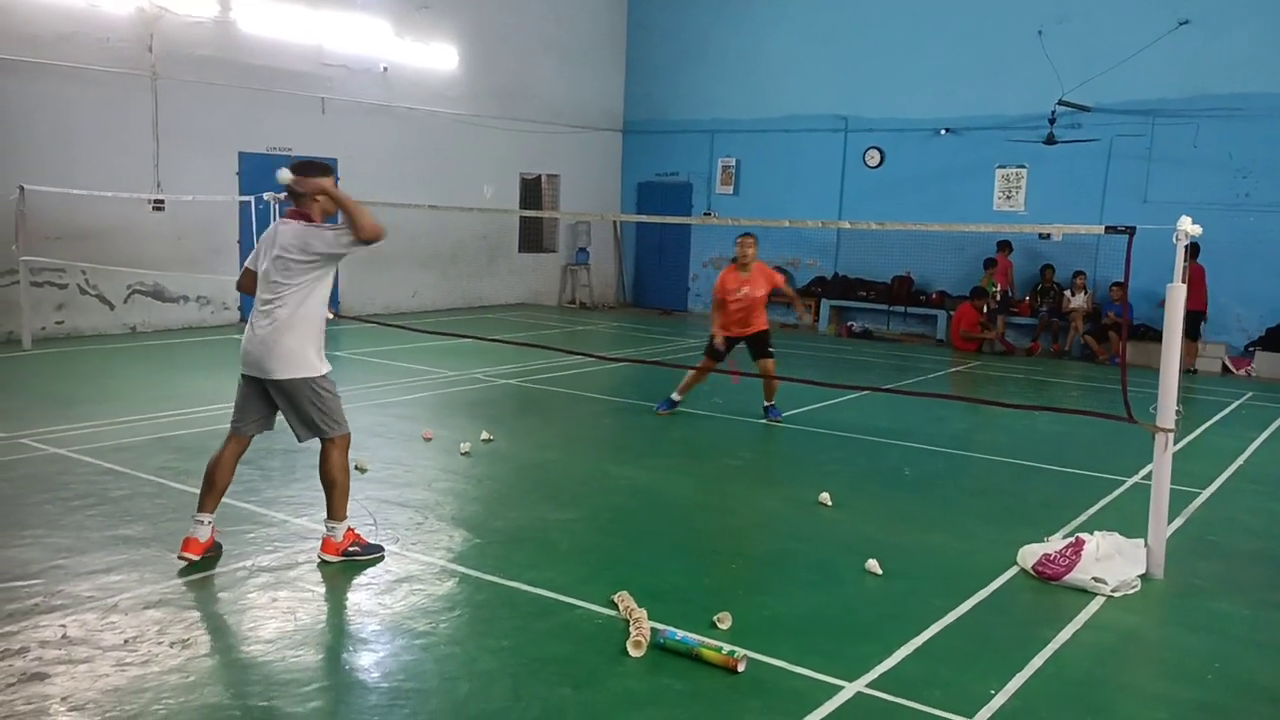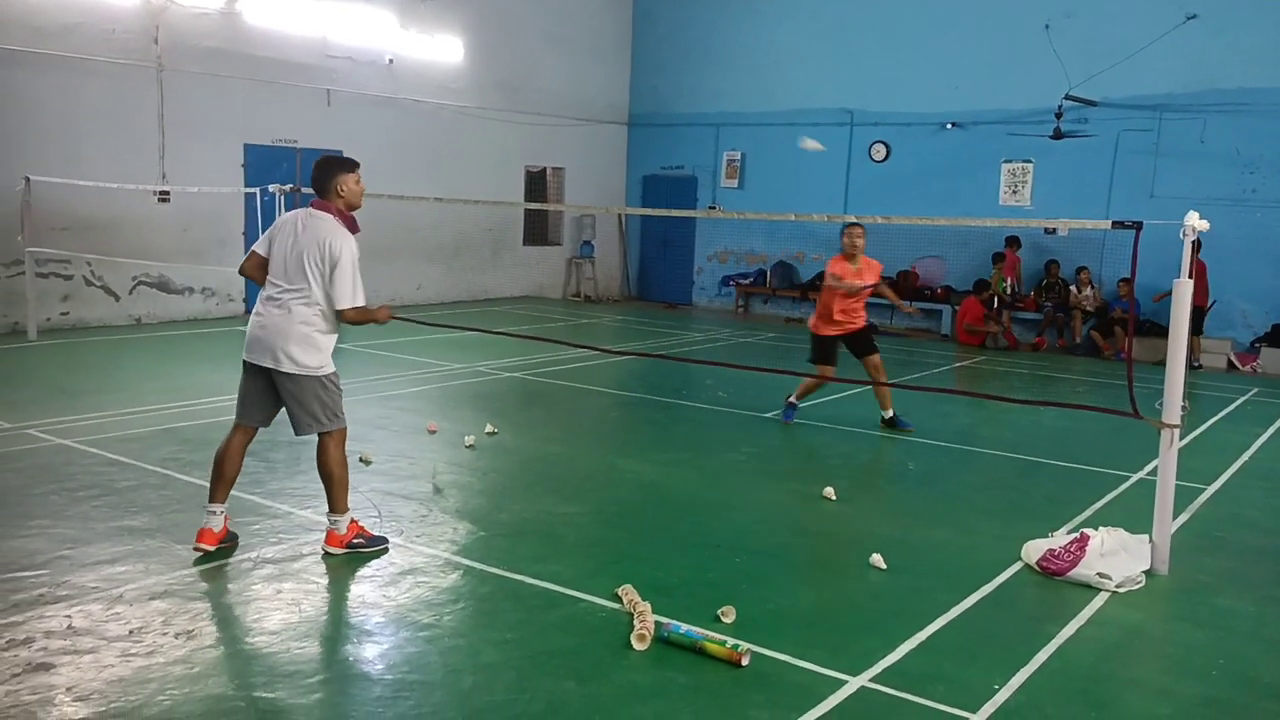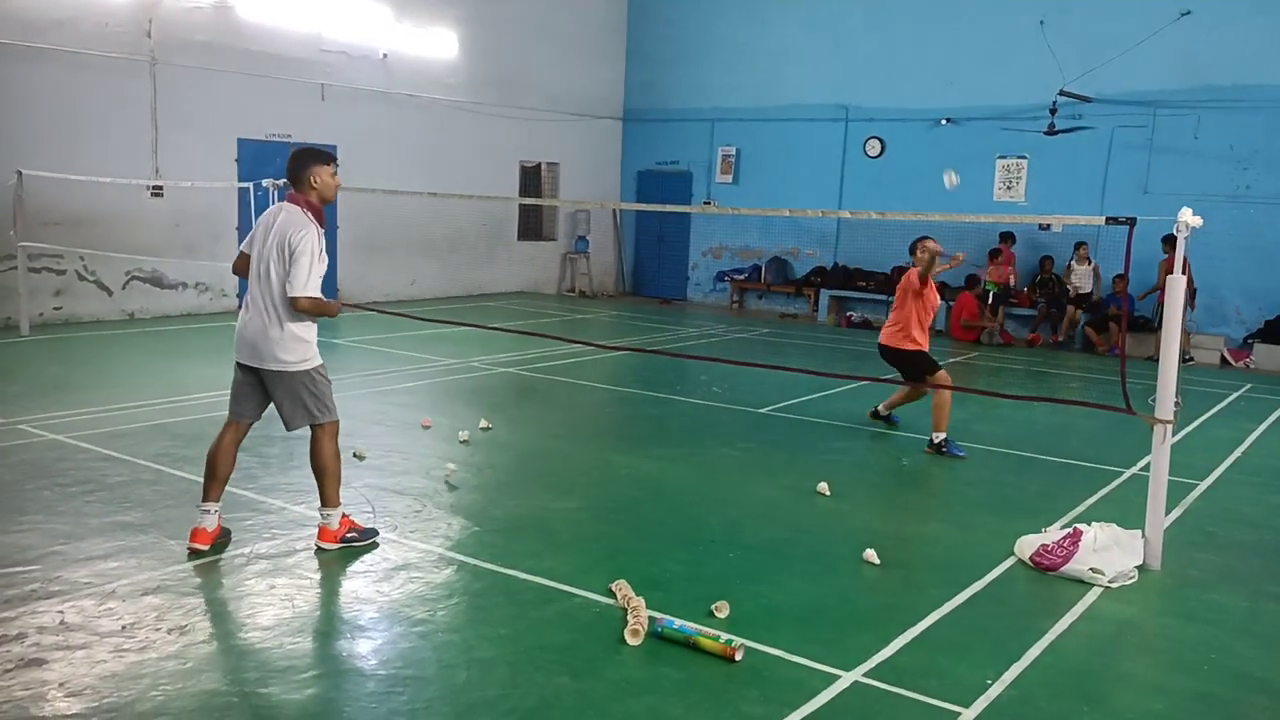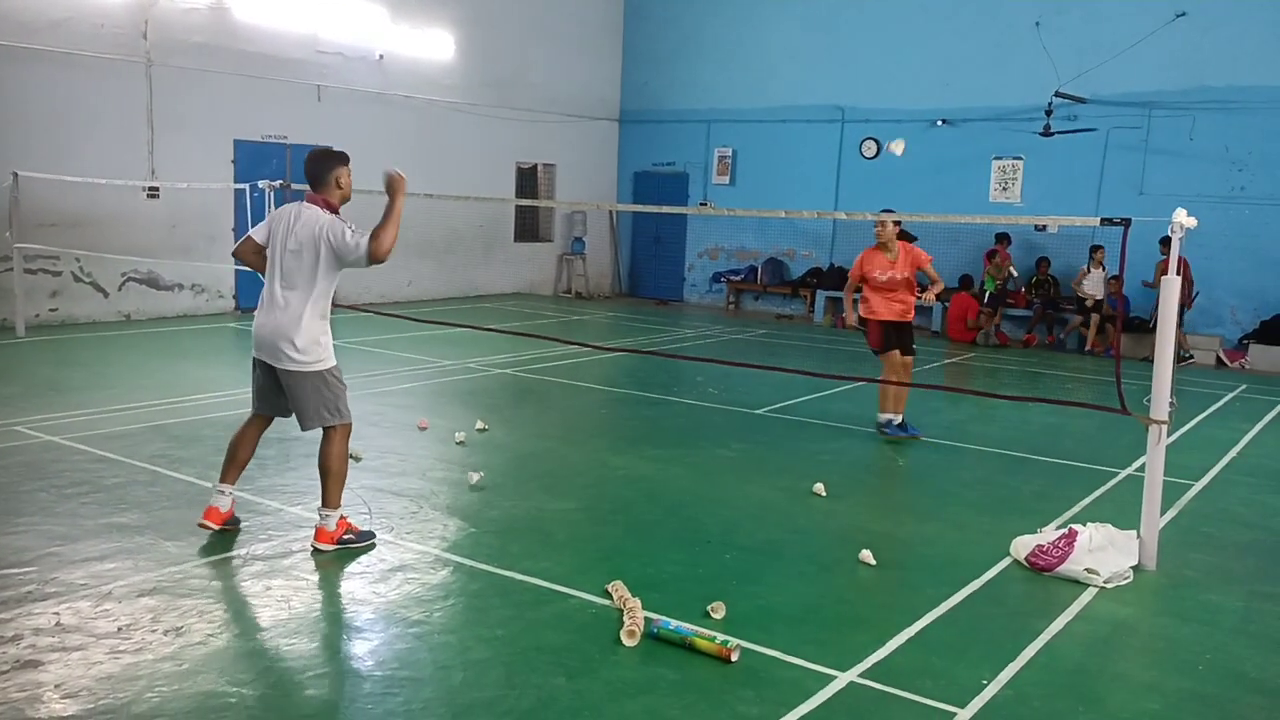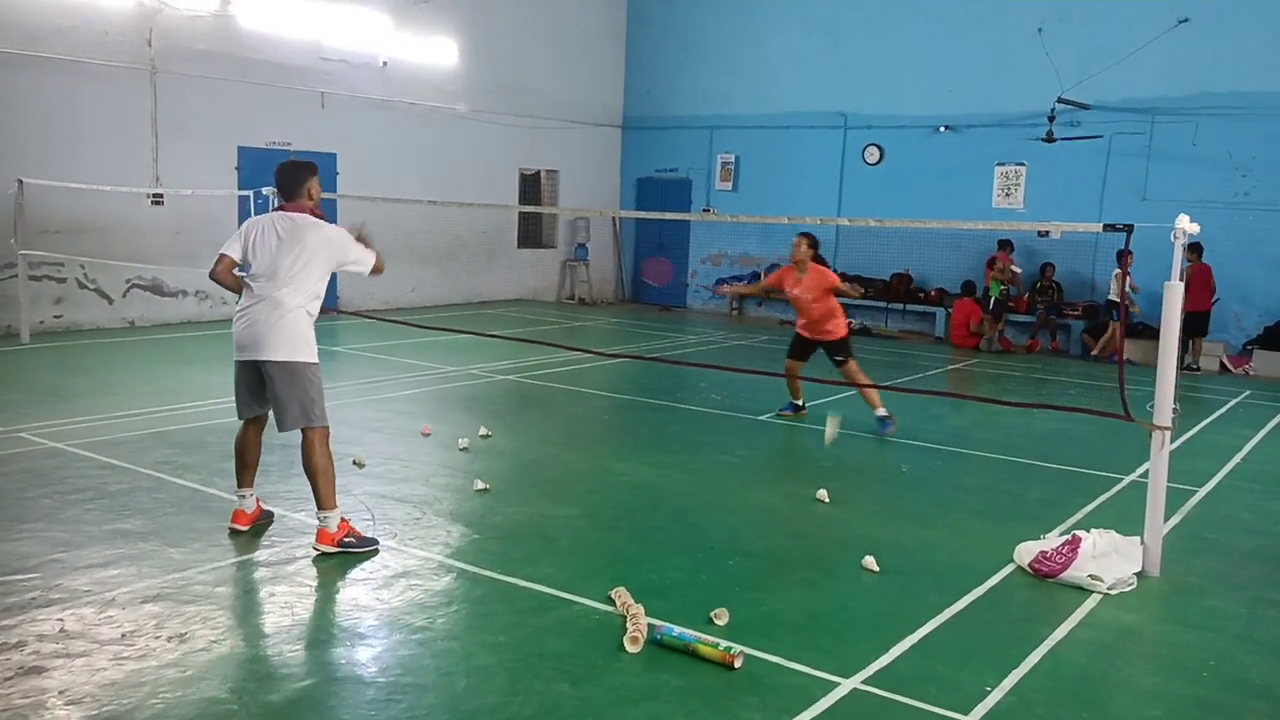
dt=0.4s
person 1, frame 1
left shoulder: (275, 231)
right shoulder: (311, 237)
left elbow: (246, 284)
right elbow: (372, 233)
right wrist: (333, 192)
left hip: (257, 355)
right hip: (297, 361)
left knee: (237, 438)
right knee: (336, 439)
left ankle: (199, 534)
right ankle: (337, 537)
person 1, frame 2
left shoulder: (288, 221)
right shoulder: (340, 240)
left elbow: (249, 268)
right elbow: (348, 312)
right wrist: (376, 314)
left hip: (260, 342)
right hip: (301, 351)
left knee: (243, 430)
right knee: (333, 434)
left ankle: (212, 526)
right ankle: (341, 530)
person 1, frame 3
left shoulder: (271, 215)
right shoulder: (306, 231)
left elbow: (240, 267)
right elbow: (302, 302)
right wrist: (332, 307)
left hip: (251, 342)
right hip: (289, 349)
left knee: (235, 427)
right knee: (325, 427)
left ankle: (206, 524)
right ankle: (332, 525)
person 1, frame 4
left shoulder: (284, 213)
right shoulder: (330, 227)
left elbow: (244, 251)
right elbow: (378, 251)
right wrist: (396, 198)
left hip: (268, 337)
right hip: (304, 347)
left knee: (260, 417)
right knee: (337, 427)
left ankle: (218, 505)
right ankle: (330, 526)
person 1, frame 5
left shoulder: (255, 226)
right shoulder: (327, 235)
left elbow: (219, 272)
right elbow: (376, 266)
right wrist: (364, 243)
left hip: (248, 338)
right hip: (288, 345)
left knee: (253, 421)
right knee: (315, 430)
left ankle: (245, 507)
right ankle: (330, 528)
person 2, frame 1
left shoulder: (766, 273)
right shoulder: (726, 276)
left elbow: (789, 292)
right elbow: (717, 307)
left wrist: (800, 308)
right wrist: (717, 333)
left hip: (757, 328)
right hip: (727, 329)
left knee: (768, 370)
right knee: (705, 367)
left ankle: (769, 405)
right ankle: (674, 399)
person 2, frame 2
left shoulder: (872, 266)
right shoulder: (835, 264)
left elbow: (881, 287)
right elbow: (832, 284)
left wrist: (901, 305)
right wrist: (853, 287)
left hip: (856, 324)
right hip: (826, 326)
left knee: (876, 366)
right knee: (823, 376)
left ankle: (889, 416)
right ankle: (793, 401)
person 2, frame 3
left shoulder: (925, 278)
right shoulder: (914, 276)
right elbow: (924, 273)
right wrist: (932, 254)
left hip: (908, 344)
right hip: (901, 345)
left knee: (920, 388)
right knee: (943, 383)
left ankle: (881, 411)
right ankle: (938, 441)
person 2, frame 4
left shoulder: (912, 252)
right shoulder: (866, 256)
left elbow: (938, 282)
right elbow: (849, 288)
left wrist: (931, 291)
right wrist: (849, 311)
left hip: (903, 318)
right hip: (875, 317)
left knee: (906, 366)
right knee: (893, 362)
left ankle: (896, 419)
right ankle: (885, 418)
person 2, frame 5
left shoulder: (822, 274)
right shoulder: (785, 273)
left elbow: (850, 291)
right elbow: (759, 287)
left wrist: (853, 291)
right wrist: (734, 290)
left hip: (832, 330)
right hip: (806, 329)
left knee: (852, 373)
right knee: (790, 368)
left ankle: (882, 415)
right ankle: (798, 404)
